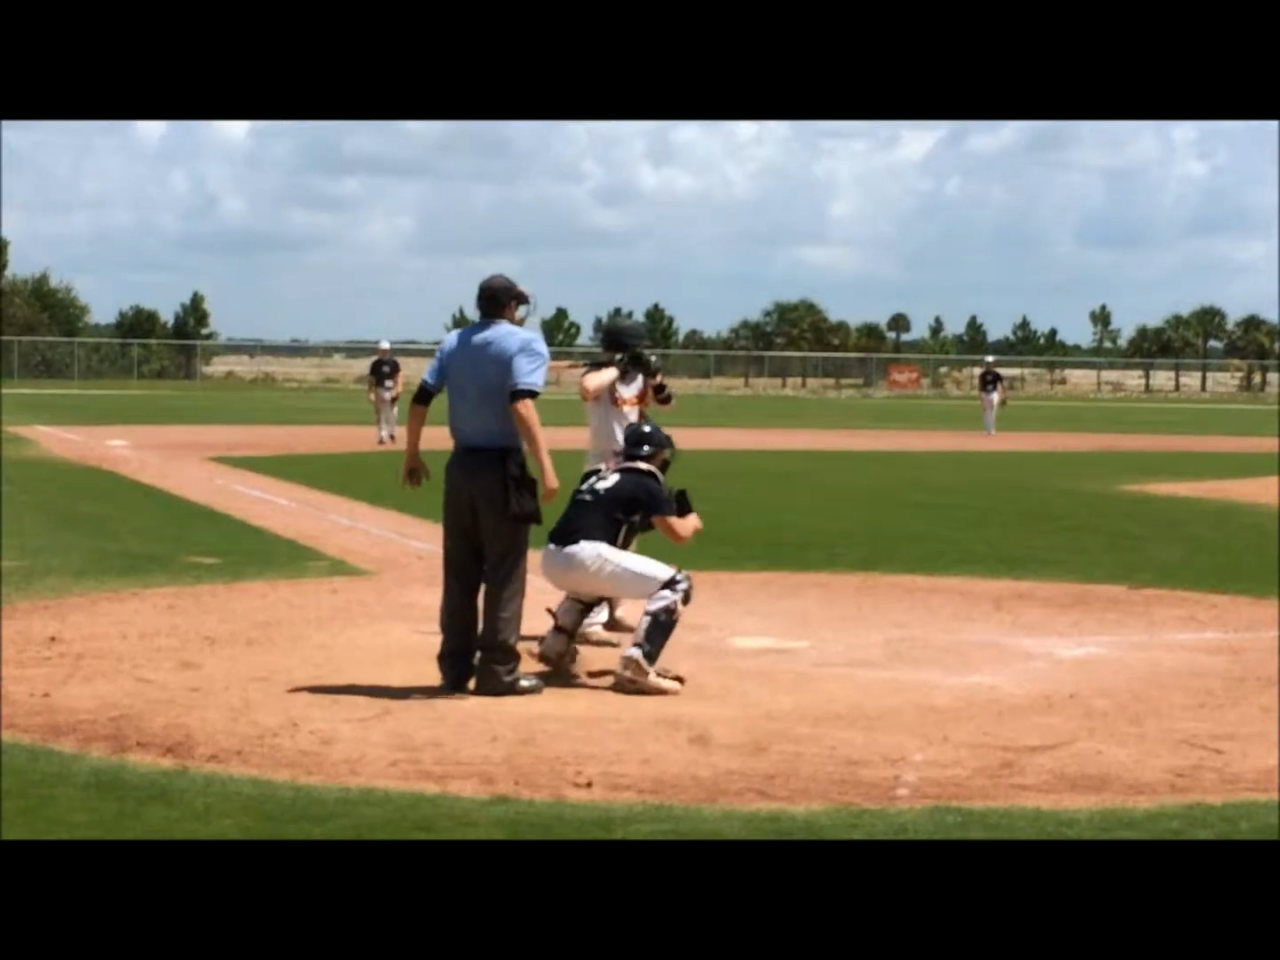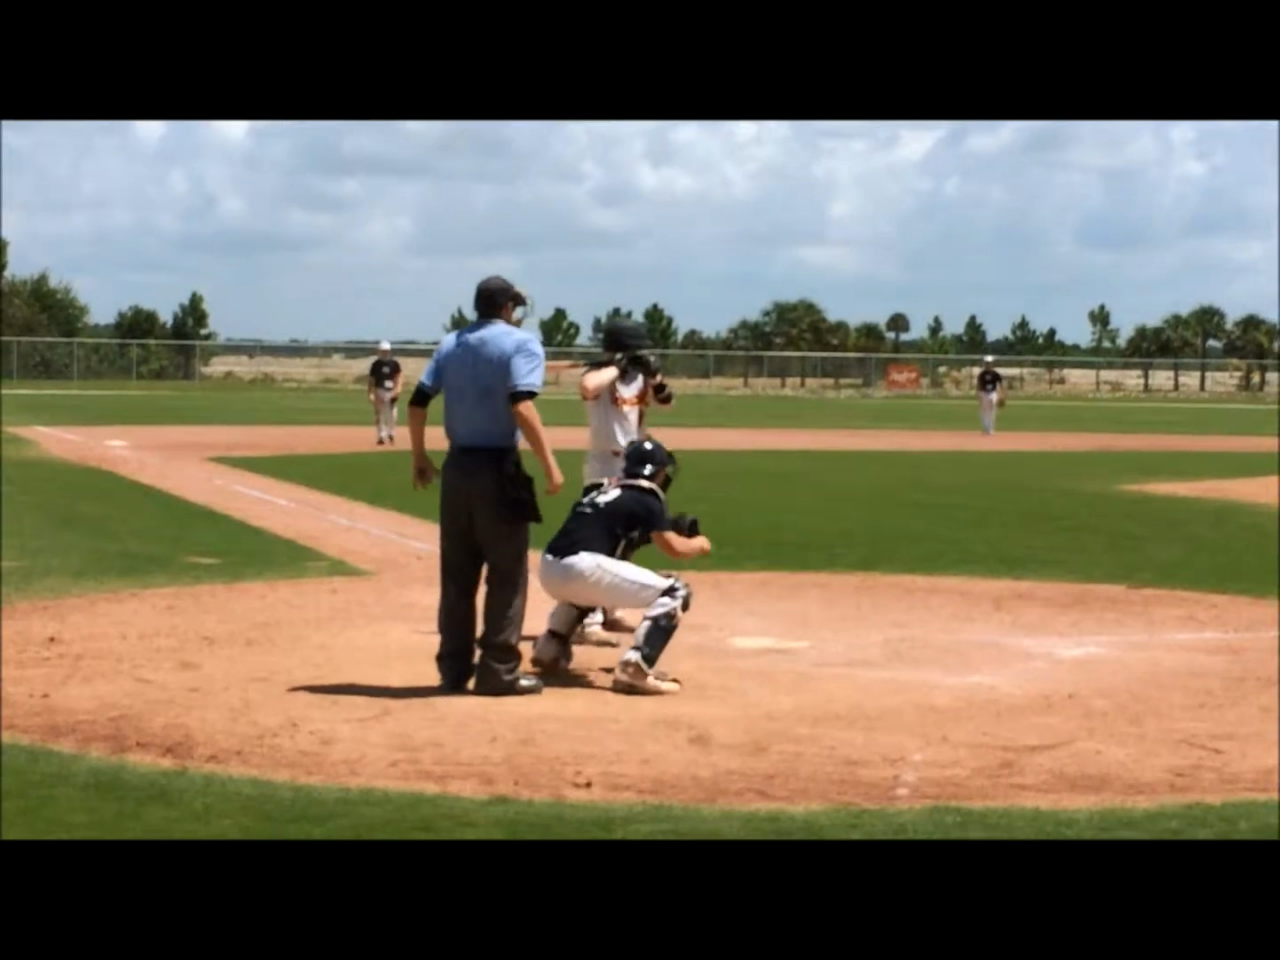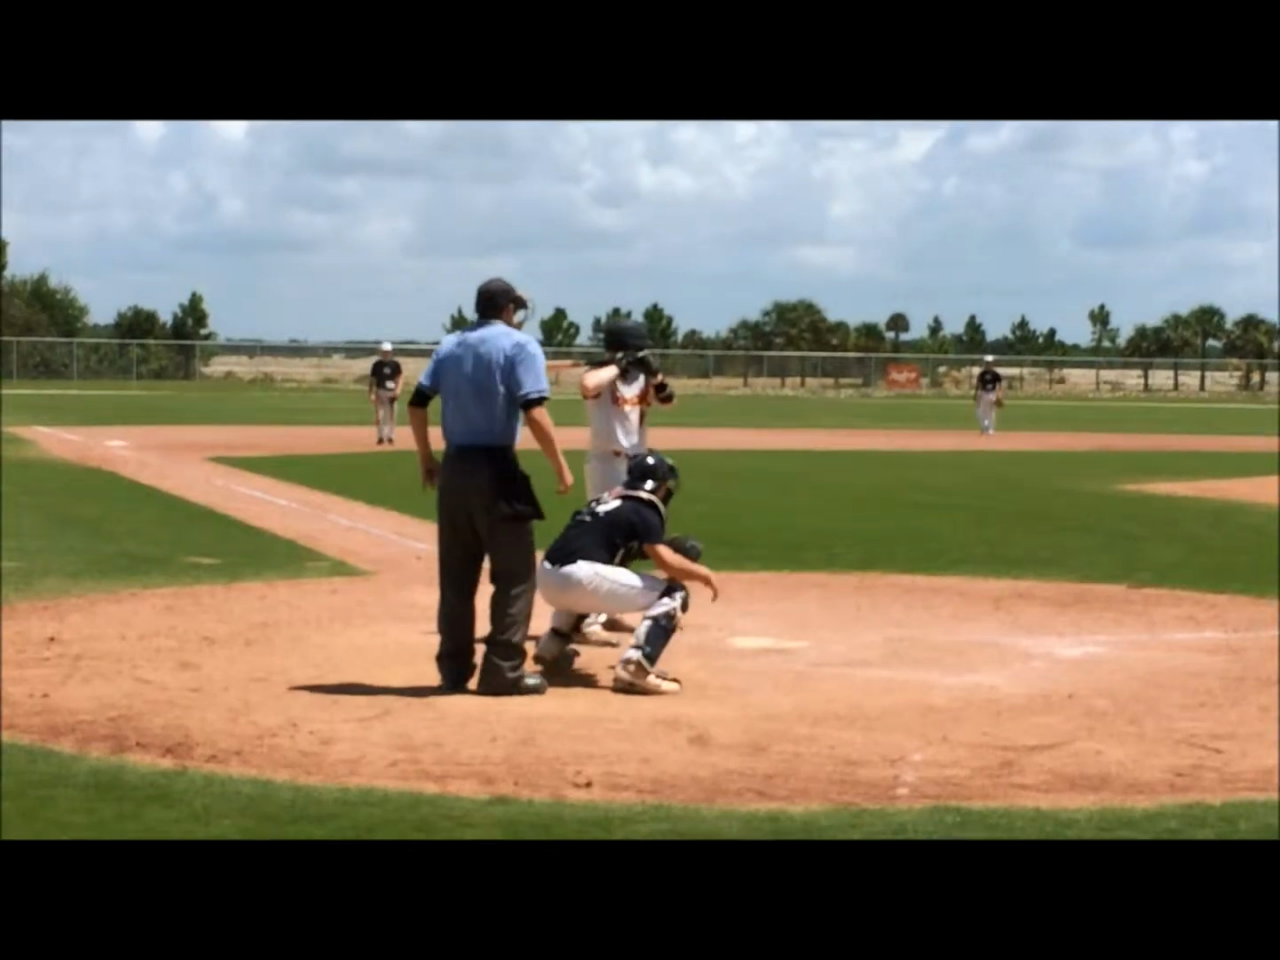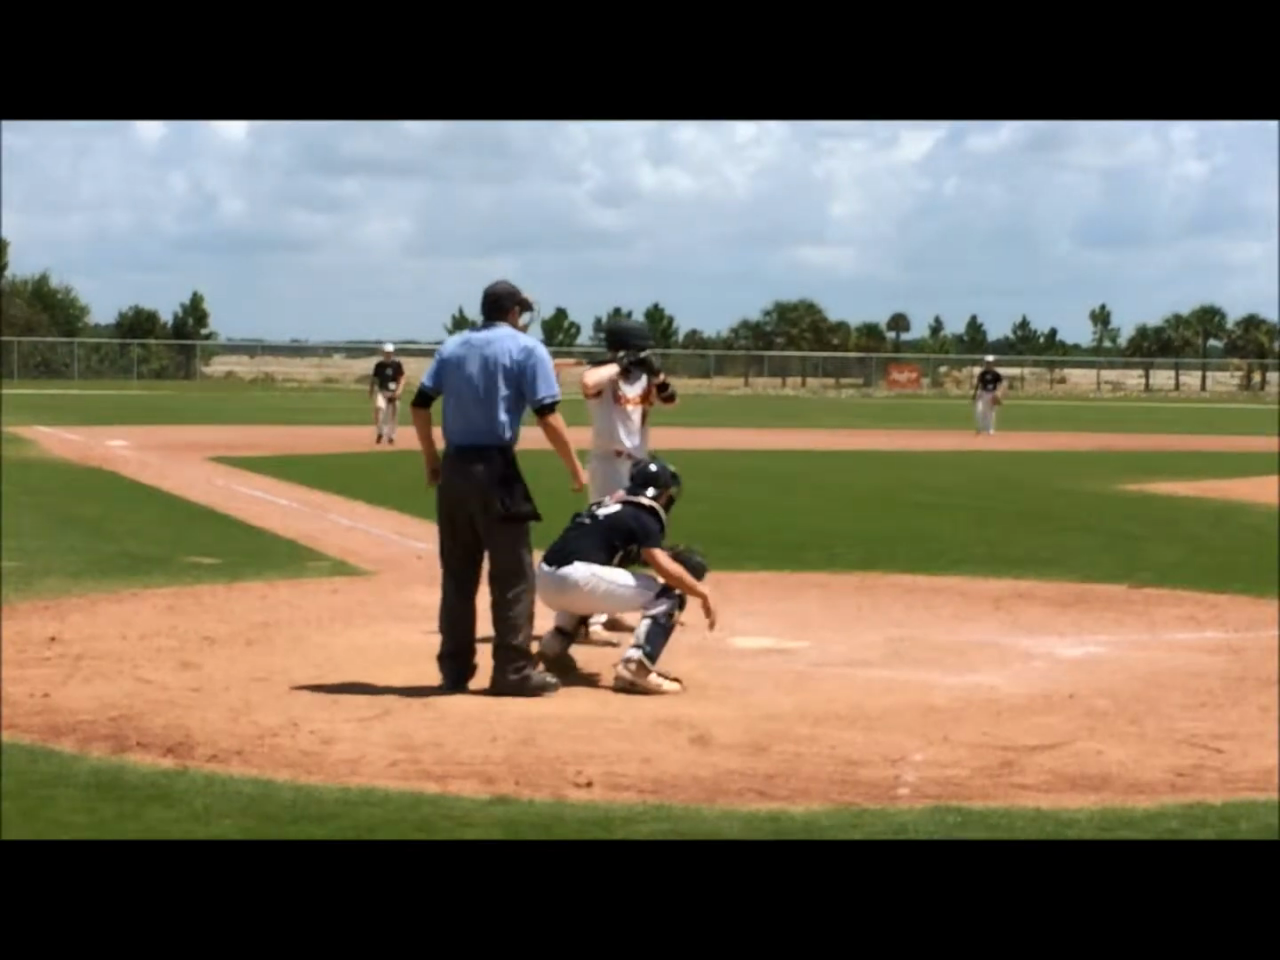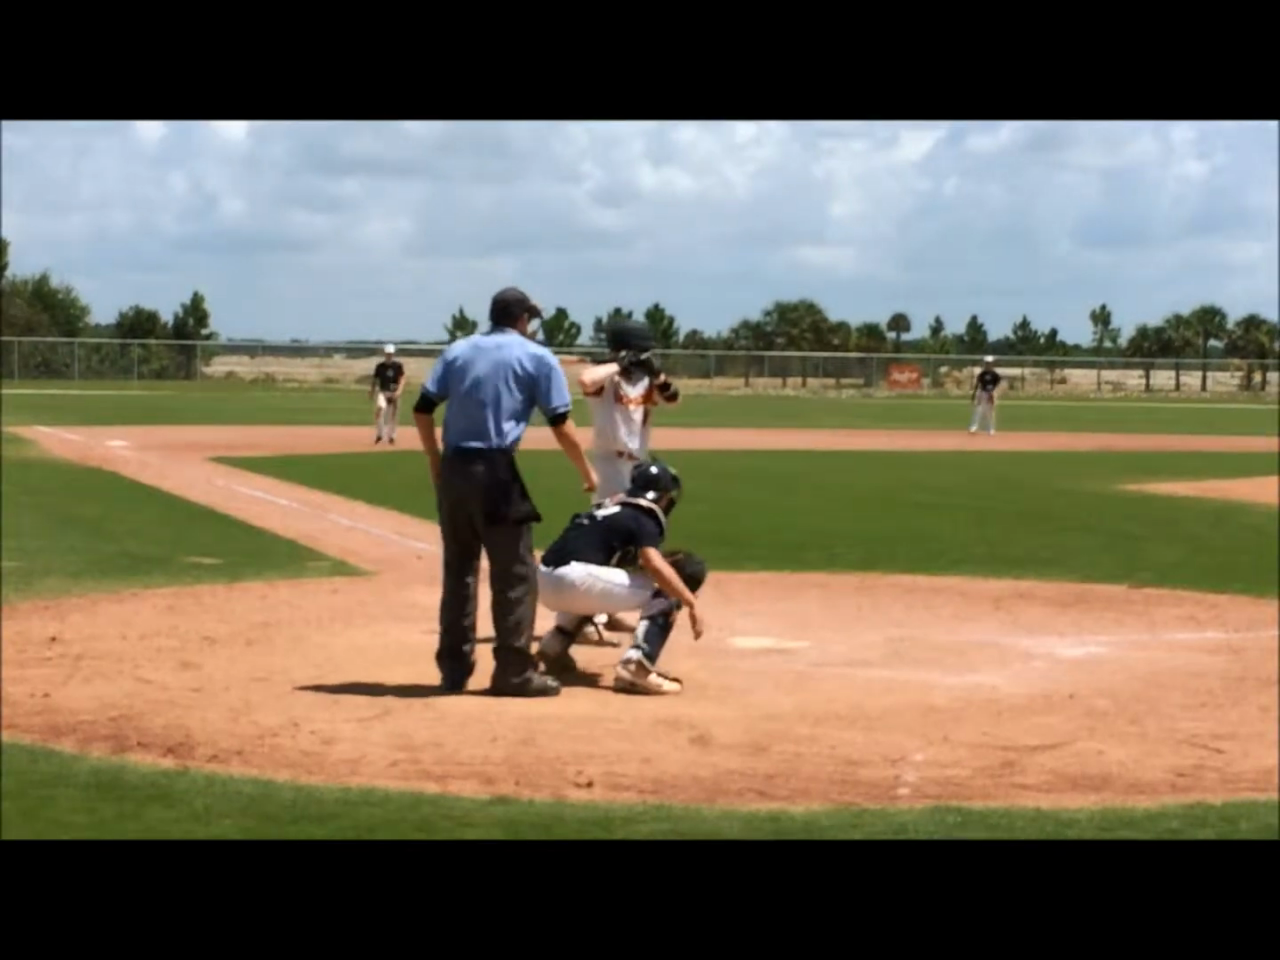
dt=0.1s
person 1, frame 1
left shoulder: (453, 342)
right shoulder: (525, 341)
left elbow: (421, 399)
right elbow: (521, 404)
left wrist: (412, 455)
right wrist: (546, 466)
left hip: (460, 465)
right hip: (501, 468)
left knee: (460, 573)
right knee: (504, 574)
left ankle: (455, 668)
right ankle: (498, 671)
person 1, frame 2
left shoulder: (450, 344)
right shoulder: (521, 342)
left elbow: (418, 402)
right elbow: (522, 407)
left wrist: (419, 457)
right wrist: (550, 465)
left hip: (456, 467)
right hip: (496, 468)
left knee: (456, 574)
right knee: (508, 574)
left ankle: (453, 669)
right ankle: (499, 671)
person 1, frame 3
left shoulder: (449, 345)
right shoulder: (519, 344)
left elbow: (418, 403)
right elbow: (534, 412)
left wrist: (426, 458)
right wrist: (561, 467)
left hip: (453, 467)
right hip: (493, 467)
left knee: (456, 574)
right knee: (514, 572)
left ankle: (454, 669)
right ankle: (503, 670)
person 1, frame 4
left shoulder: (452, 345)
right shoulder: (527, 348)
left elbow: (419, 404)
right elbow: (548, 417)
left wrist: (431, 458)
right wrist: (575, 468)
left hip: (453, 466)
right hip: (493, 468)
left knee: (458, 572)
right knee: (513, 573)
left ankle: (455, 669)
right ankle: (513, 670)
person 1, frame 5
left shoulder: (458, 349)
right shoulder: (537, 356)
left elbow: (423, 409)
right elbow: (561, 425)
left wrist: (435, 461)
right wrist: (587, 472)
left hip: (454, 469)
right hip: (494, 471)
left knee: (458, 570)
right knee: (515, 574)
left ankle: (453, 668)
right ankle: (514, 672)
person 2, frame 1
left shoulder: (638, 376)
right shoulder: (599, 373)
left elbow: (665, 400)
right elbow: (588, 388)
left wrist: (654, 374)
right wrist: (618, 366)
right hip: (605, 466)
left knee: (624, 542)
left ankle: (609, 612)
right ankle: (590, 621)
person 2, frame 2
left shoulder: (639, 376)
right shoulder: (599, 373)
left elbow: (665, 400)
right elbow: (587, 387)
left wrist: (653, 374)
right wrist: (618, 365)
right hip: (605, 466)
left knee: (625, 542)
left ankle: (606, 612)
right ankle: (589, 621)
person 2, frame 3
left shoulder: (639, 376)
right shoulder: (600, 372)
left elbow: (666, 399)
right elbow: (587, 386)
left wrist: (654, 373)
right wrist: (618, 365)
right hip: (606, 466)
left ankle: (606, 612)
right ankle: (589, 621)
person 2, frame 4
left shoulder: (642, 376)
right shoulder: (603, 373)
left elbow: (669, 398)
right elbow: (587, 383)
left wrist: (656, 373)
right wrist: (619, 365)
left hip: (636, 466)
right hip: (608, 465)
left ankle: (606, 612)
right ankle: (590, 620)
person 2, frame 5
left shoulder: (643, 377)
right shoulder: (604, 374)
left elbow: (672, 397)
right elbow: (585, 380)
left wrist: (657, 374)
right wrist: (619, 364)
left hip: (637, 467)
right hip: (610, 465)
left ankle: (608, 611)
right ankle: (591, 619)
person 3, frame 1
left shoulder: (601, 475)
right shoulder: (646, 483)
right elbow: (679, 533)
left wrist: (653, 514)
right wrist: (693, 519)
left hip: (553, 560)
right hip: (583, 558)
right knee: (675, 585)
left ankle: (556, 643)
right ankle: (636, 666)
person 3, frame 2
left shoulder: (603, 490)
right shoulder: (645, 499)
right elbow: (674, 548)
right wrist: (699, 543)
left hip: (550, 570)
right hip: (580, 568)
right knee: (674, 593)
left ankle: (550, 647)
right ankle: (634, 668)
person 3, frame 3
left shoulder: (606, 500)
right shoulder: (644, 512)
right elbow: (665, 561)
right wrist: (703, 573)
left hip: (549, 577)
right hip: (578, 577)
right knee: (672, 595)
left ankle: (552, 647)
right ankle: (636, 667)
person 3, frame 4
left shoulder: (608, 506)
right shoulder: (644, 518)
right elbow: (662, 565)
right wrist: (703, 593)
left hip: (547, 581)
right hip: (576, 579)
right knee: (669, 593)
left ankle: (555, 646)
right ankle: (637, 667)
person 3, frame 5
left shoulder: (609, 509)
right shoulder: (643, 520)
right elbow: (655, 565)
right wrist: (692, 603)
left hip: (546, 581)
right hip: (573, 580)
right knee: (666, 593)
left ankle: (555, 646)
right ankle: (636, 667)
